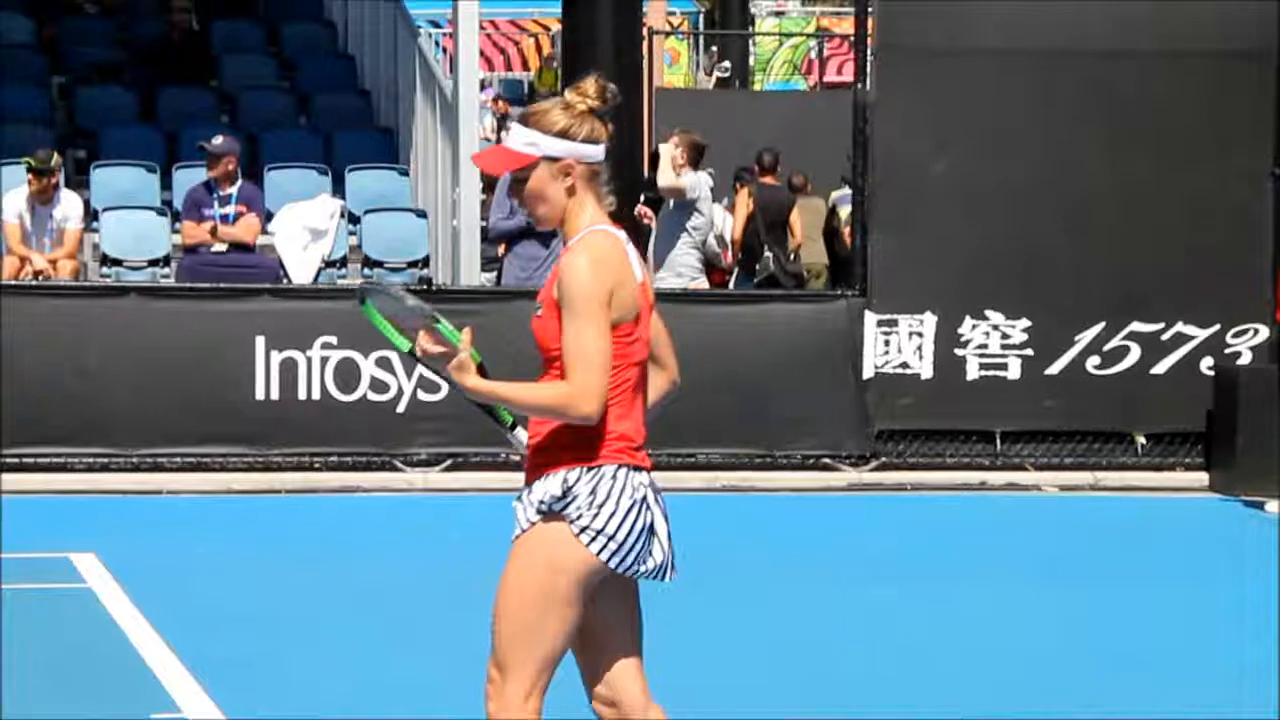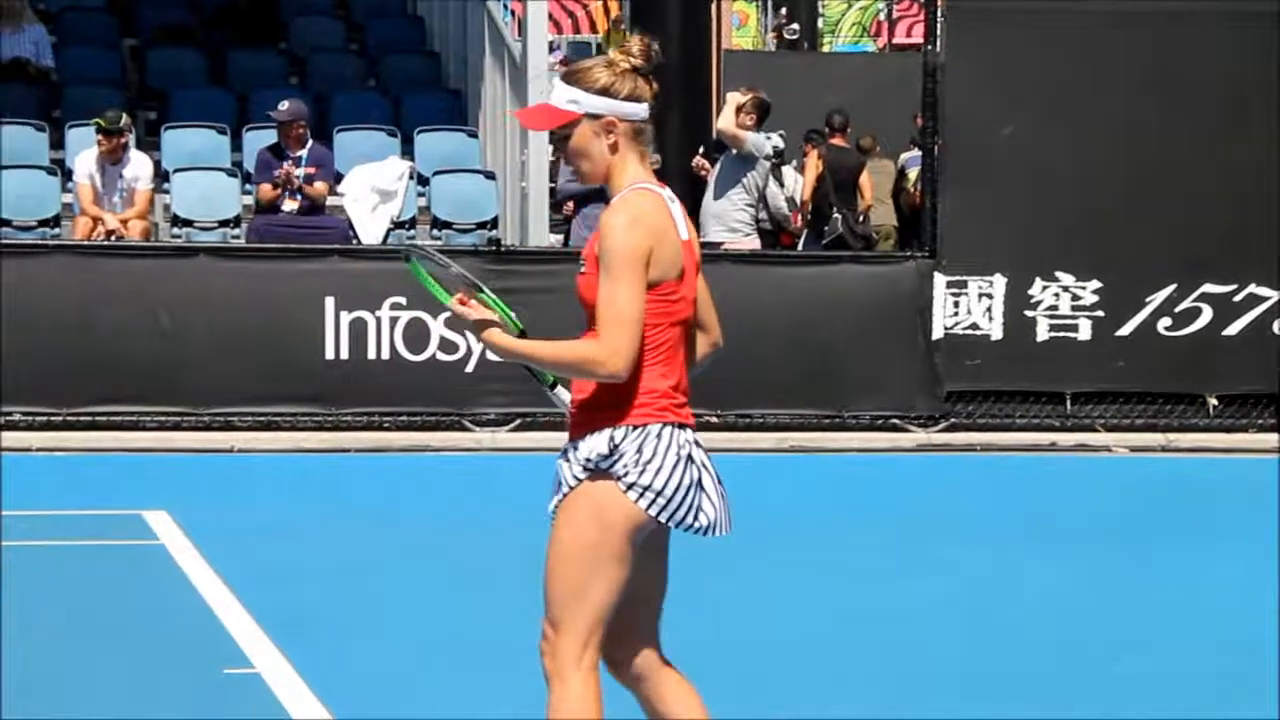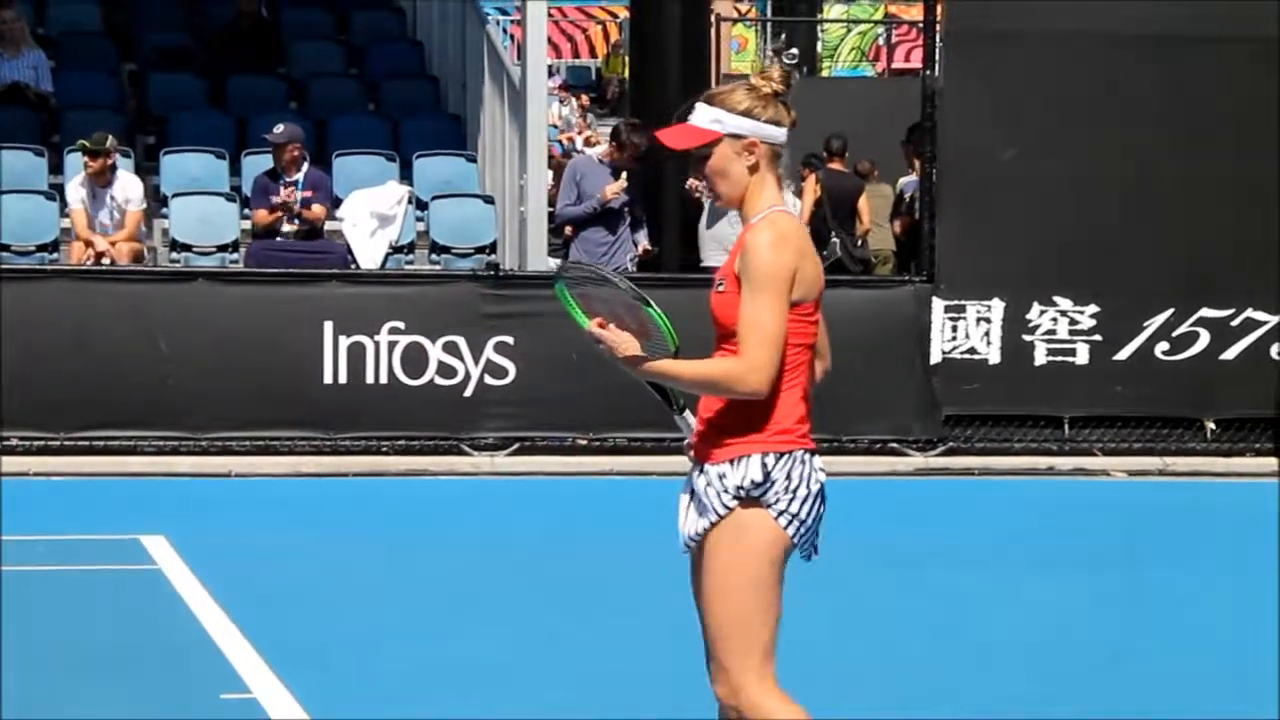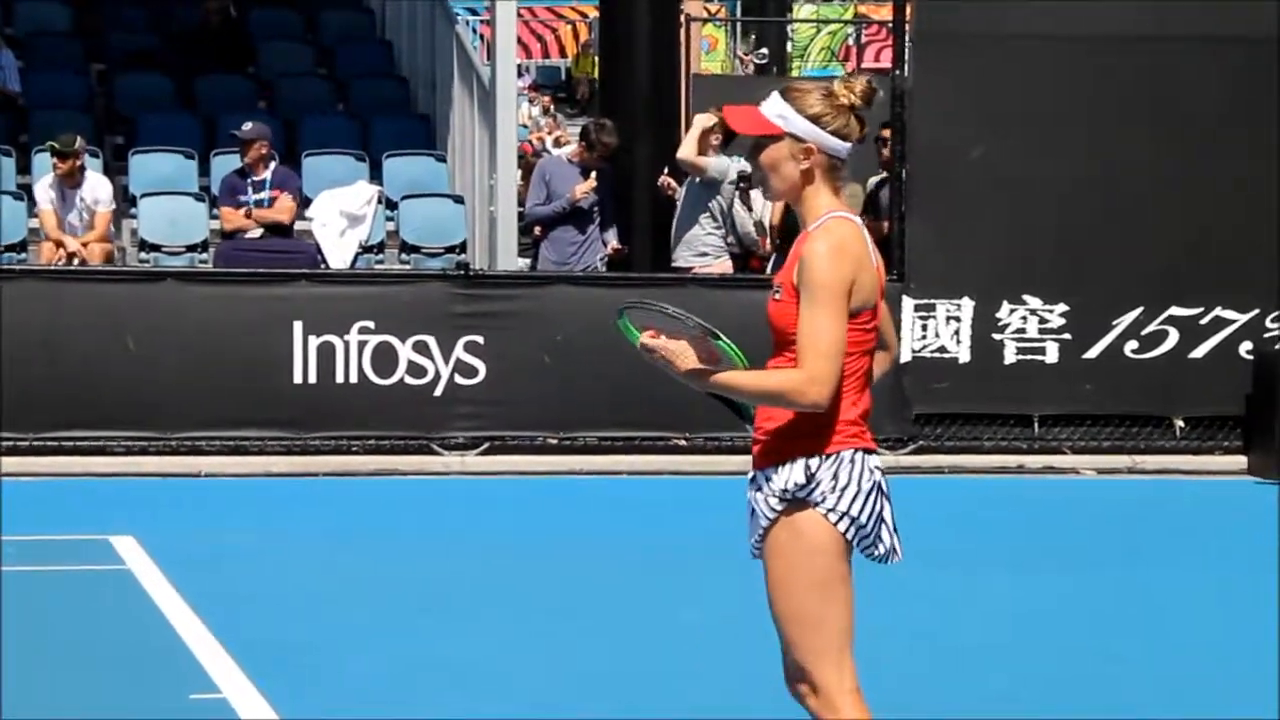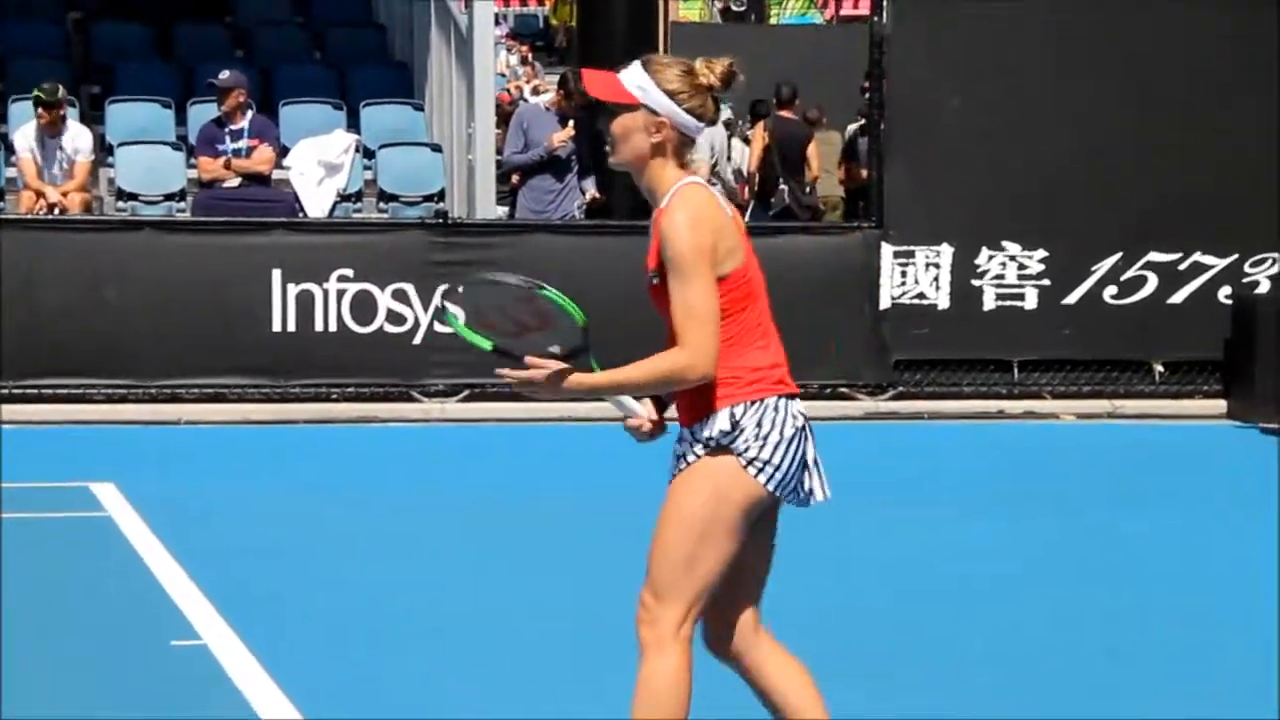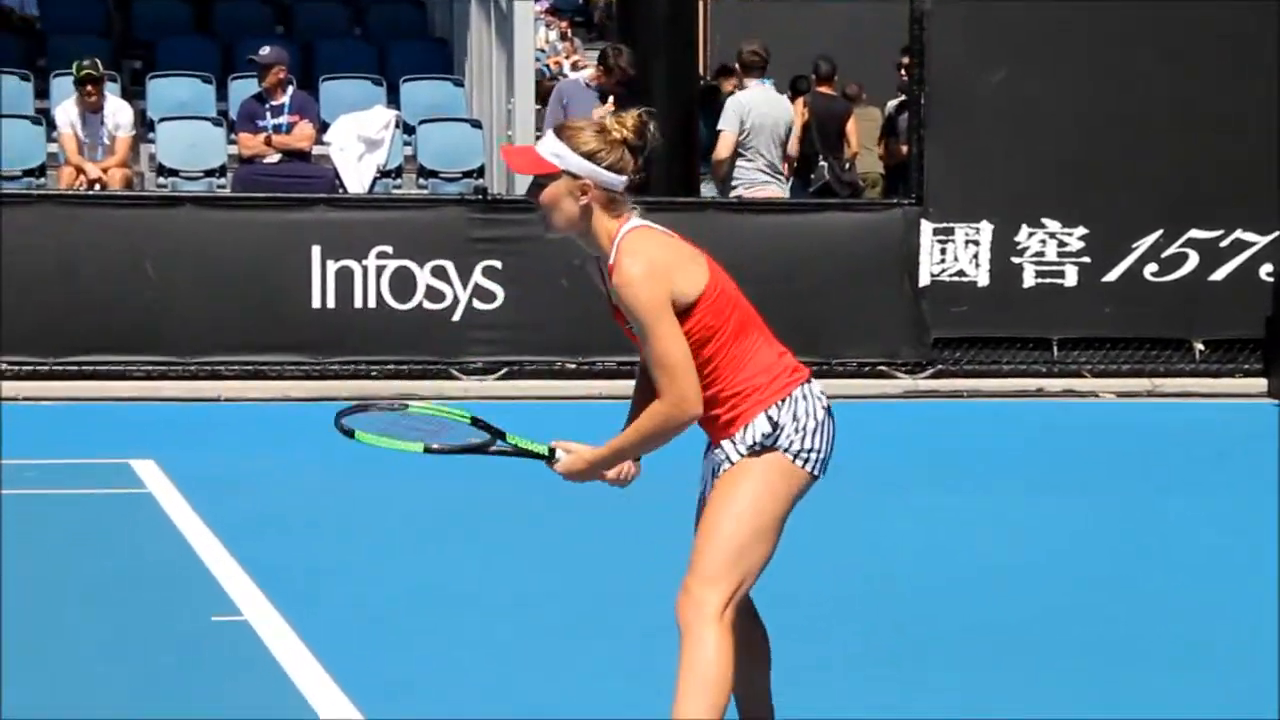
dt=0.7s
person 1, frame 1
left shoulder: (584, 261)
right shoulder: (616, 251)
left elbow: (584, 399)
right elbow: (663, 373)
left wrist: (472, 382)
right wrist: (613, 429)
left hip: (578, 493)
right hip: (610, 489)
person 1, frame 2
left shoulder: (627, 218)
right shoulder: (664, 209)
left elbow: (612, 357)
right elbow: (706, 335)
left wrist: (503, 341)
left hip: (624, 451)
right hip: (651, 446)
left knee: (567, 652)
right knee: (633, 654)
person 1, frame 3
left shoulder: (769, 238)
right shoulder: (773, 235)
left elbow: (752, 374)
right elbow: (817, 360)
left wrist: (642, 362)
left hip: (755, 476)
right hip: (739, 472)
person 1, frame 4
left shoulder: (825, 246)
right shoulder: (841, 236)
left elbow: (812, 386)
right elbow: (884, 349)
left wrist: (699, 372)
left hip: (813, 478)
right hip: (814, 473)
person 1, frame 5
left shoulder: (684, 217)
right shoulder: (691, 204)
left elbow: (697, 359)
left wrist: (578, 382)
right wrist: (655, 401)
left hip: (739, 427)
right hip: (746, 425)
left knee: (662, 623)
right knee: (733, 631)
person 1, frame 6
left shoulder: (634, 268)
right shoulder: (630, 248)
left elbow: (680, 404)
right elbow: (661, 374)
left wrist: (596, 458)
right wrist: (627, 451)
left hip: (775, 425)
right hip: (767, 423)
left knee: (702, 605)
right knee: (725, 593)
